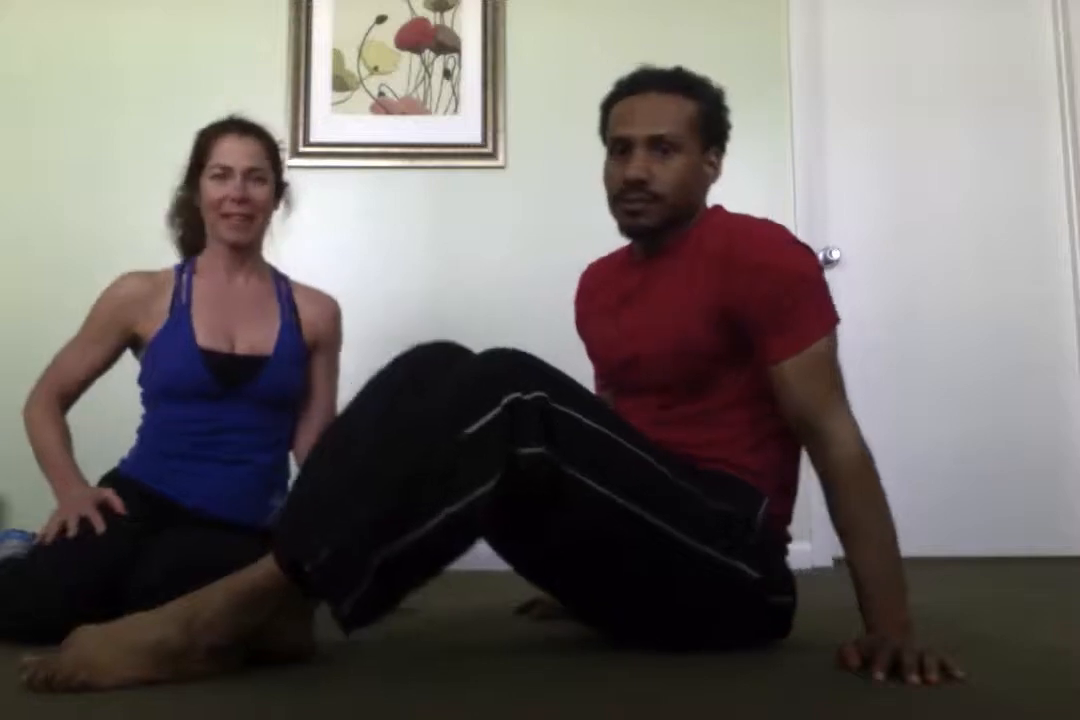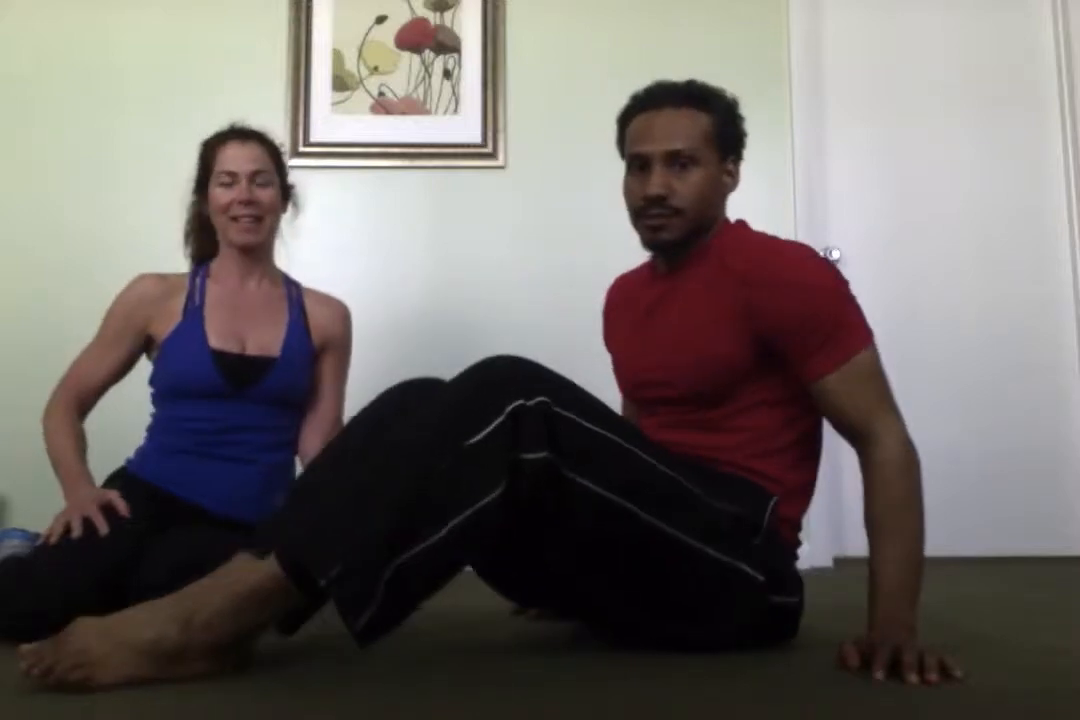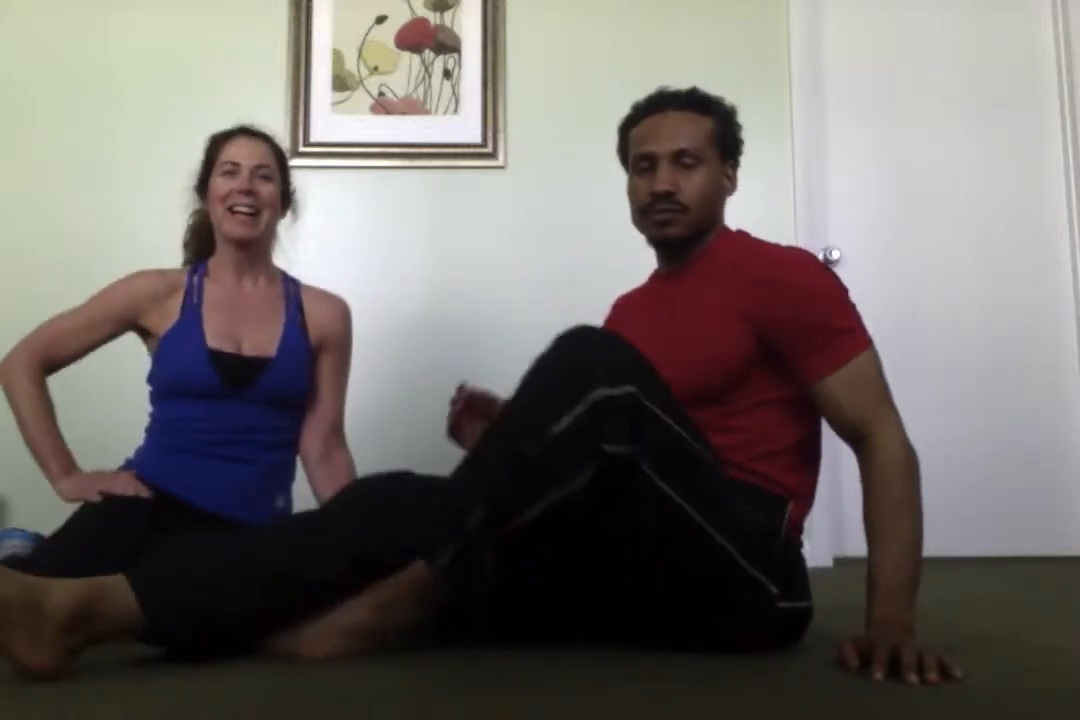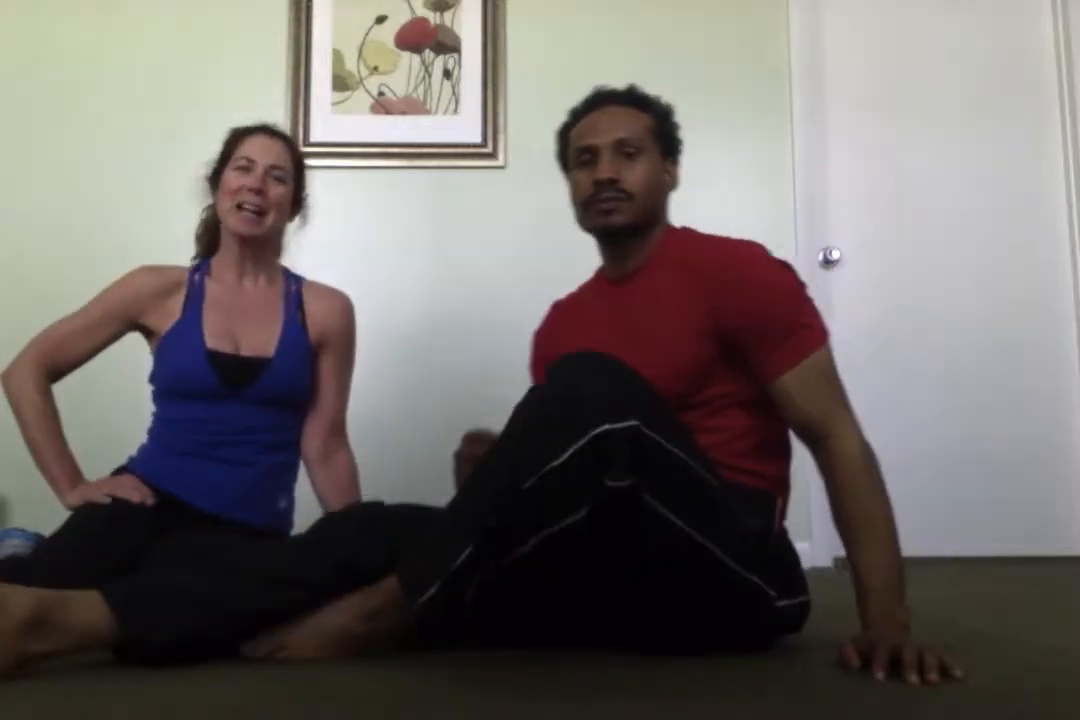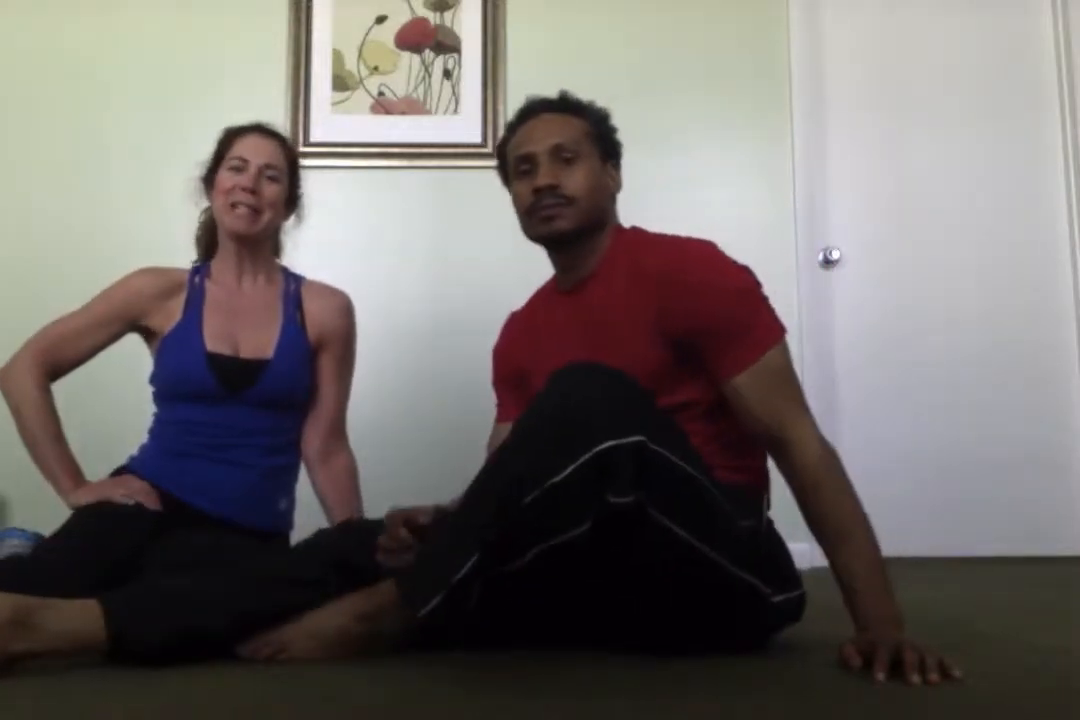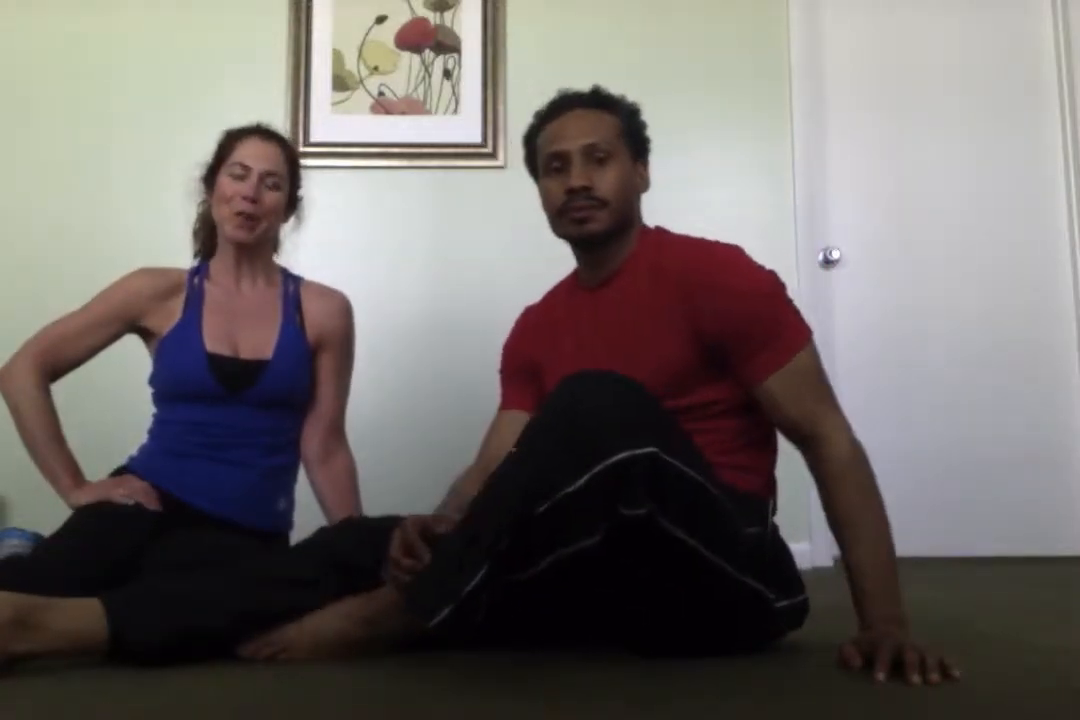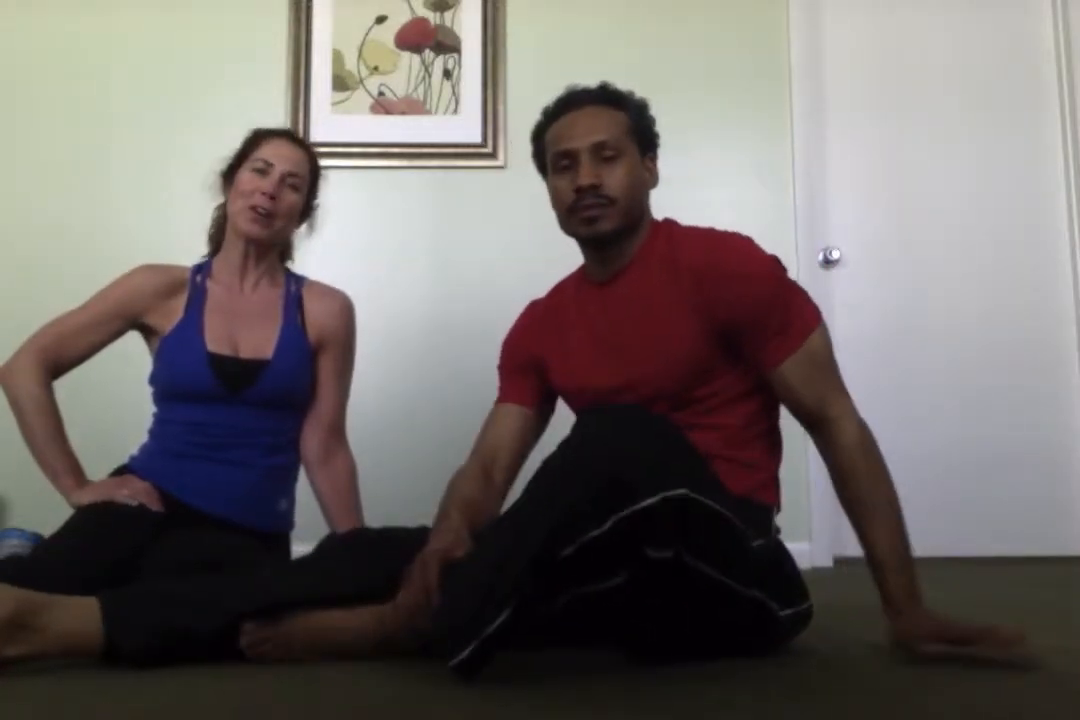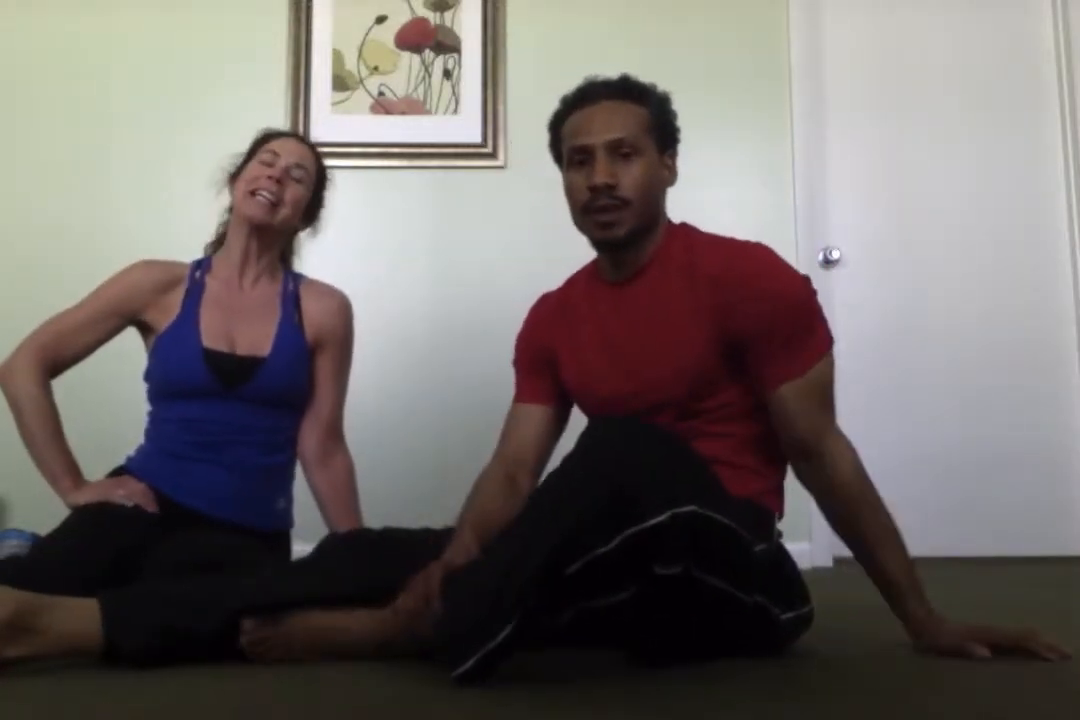
dt=0.4s
person 1, frame 1
left shoulder: (758, 256)
right shoulder: (597, 284)
left elbow: (830, 435)
left wrist: (888, 623)
right wrist: (574, 567)
left hip: (725, 567)
right hip: (628, 562)
left knee: (511, 388)
right knee: (436, 372)
left ankle: (224, 612)
right ankle: (284, 603)
person 1, frame 2
left shoulder: (783, 276)
right shoulder: (625, 297)
left elbow: (883, 441)
left wrist: (892, 623)
right wrist: (571, 567)
left hip: (732, 568)
right hip: (637, 564)
left knee: (510, 395)
right knee: (424, 408)
left ankle: (219, 618)
right ankle: (229, 592)
person 1, frame 3
left shoulder: (784, 279)
right shoulder: (630, 312)
left elbow: (882, 441)
left wrist: (890, 621)
right wrist: (517, 446)
left hip: (743, 577)
right hip: (633, 568)
left knee: (590, 362)
right knee: (402, 501)
left ankle: (394, 606)
right ankle: (93, 606)
person 1, frame 4
left shoulder: (737, 274)
right shoulder: (562, 322)
left elbow: (839, 441)
right elbow: (578, 480)
left wrist: (886, 620)
right wrist: (501, 478)
left hip: (732, 572)
right hip: (614, 570)
left knee: (592, 390)
right knee: (374, 529)
left ankle: (386, 611)
person 1, frame 5
left shoulder: (689, 273)
right shoulder: (522, 334)
left elbow: (797, 442)
right elbow: (513, 483)
left wrist: (880, 624)
right wrist: (442, 529)
left hip: (723, 570)
right hip: (605, 573)
left knee: (591, 399)
right knee: (366, 544)
left ankle: (390, 613)
person 1, frame 6
left shoulder: (715, 276)
right shoulder: (537, 329)
left elbow: (829, 439)
right elbow: (494, 476)
left wrist: (884, 624)
right wrist: (438, 533)
left hip: (728, 571)
right hip: (612, 572)
left knee: (602, 405)
right knee: (370, 541)
left ankle: (393, 618)
person 1, frame 7
left shoulder: (725, 269)
right shoulder: (542, 326)
left elbow: (839, 425)
right elbow: (486, 471)
left wrist: (906, 608)
right wrist: (441, 552)
left hip: (734, 571)
right hip: (614, 573)
left knee: (627, 438)
right knee: (382, 553)
left ankle: (409, 630)
person 1, frame 8
left shoulder: (748, 278)
right shoulder: (553, 320)
left elbow: (820, 454)
right elbow: (513, 475)
left wrist: (924, 622)
right wrist: (453, 563)
left hip: (738, 570)
right hip: (617, 573)
left knee: (633, 448)
right knee: (375, 553)
left ankle: (410, 634)
person 2, frame 1
left shoulder: (314, 313)
right shoulder: (141, 296)
left elbow: (315, 442)
right elbow: (45, 402)
right wrist: (72, 490)
left hip: (243, 530)
right hip: (141, 501)
person 2, frame 2
left shoulder: (323, 317)
right shoulder: (156, 298)
left elbow: (320, 444)
right elbow: (64, 407)
right wrist: (79, 492)
left hip: (245, 528)
right hip: (146, 499)
person 2, frame 3
left shoulder: (323, 314)
right shoulder: (157, 294)
left elbow: (323, 447)
right wrist: (67, 476)
left hip: (247, 528)
right hip: (148, 498)
person 2, frame 4
left shoulder: (325, 310)
right shoulder: (159, 291)
left elbow: (325, 447)
right wrist: (72, 486)
left hip: (249, 530)
right hip: (150, 499)
person 2, frame 5
left shoulder: (324, 310)
right shoulder: (160, 292)
left elbow: (325, 448)
right wrist: (75, 487)
left hip: (249, 533)
right hip: (150, 502)
person 2, frame 6
left shoulder: (323, 310)
right shoulder: (158, 293)
left elbow: (324, 449)
right wrist: (75, 487)
left hip: (248, 532)
right hip: (150, 503)
person 2, frame 7
left shoulder: (325, 312)
right shoulder: (161, 290)
left elbow: (324, 449)
right wrist: (77, 487)
left hip: (250, 533)
right hip: (151, 503)
person 2, frame 8
left shoulder: (323, 309)
right shoulder: (159, 286)
left elbow: (322, 448)
right wrist: (73, 487)
left hip: (249, 533)
right hip: (148, 504)
